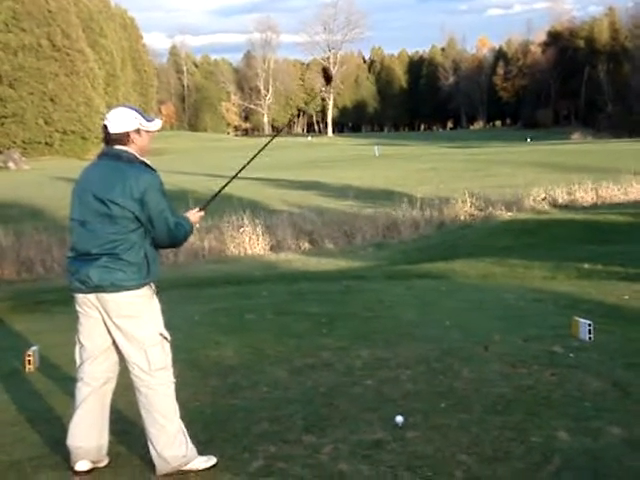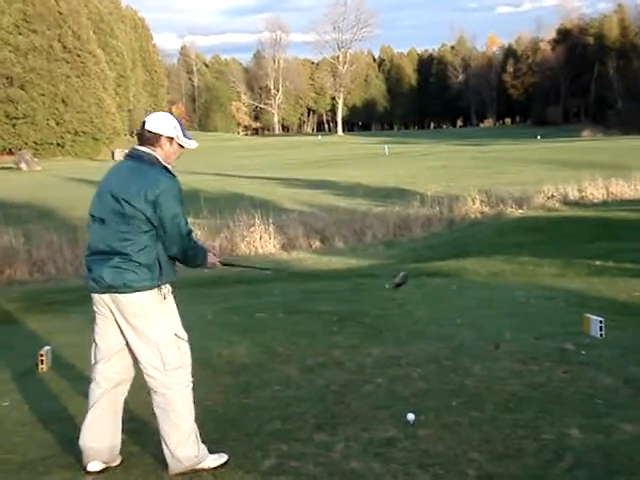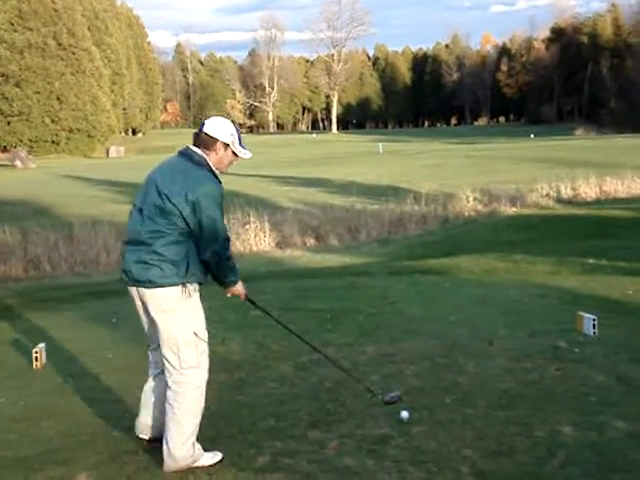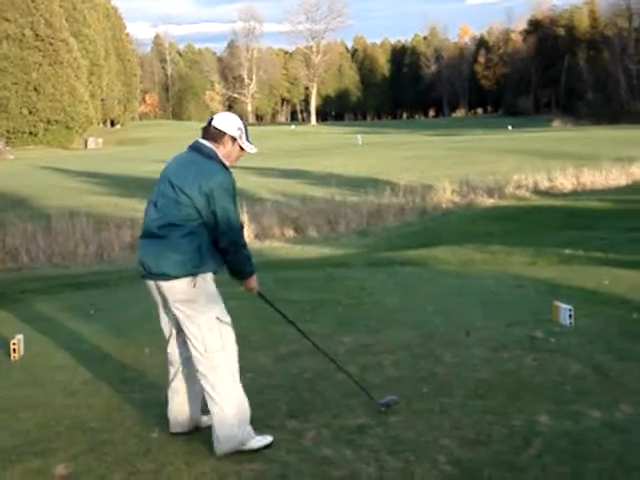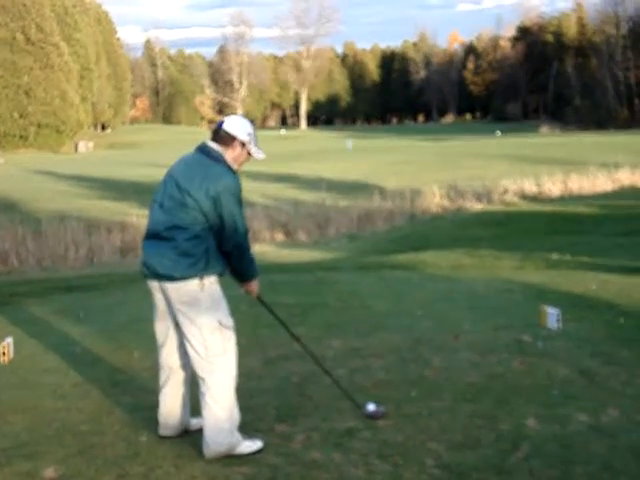
dt=0.5s
person 1, frame 1
left shoulder: (88, 176)
right shoulder: (142, 177)
right elbow: (167, 235)
left wrist: (177, 222)
right wrist: (188, 222)
left hip: (86, 285)
right hip: (127, 288)
left knee: (93, 370)
right knee: (153, 372)
left ankle: (85, 452)
right ankle: (173, 455)
person 1, frame 2
left shoulder: (114, 175)
right shoulder: (160, 181)
right elbow: (178, 243)
right wrist: (203, 257)
left hip: (104, 285)
right hip: (142, 289)
left knee: (108, 371)
right knee: (171, 372)
left ankle: (97, 451)
right ankle: (185, 454)
person 1, frame 3
left shoulder: (164, 169)
right shoulder: (205, 184)
right elbow: (214, 244)
right wrist: (231, 281)
left hip: (140, 276)
right hip: (172, 283)
left knee: (164, 358)
right knee: (189, 367)
left ankle: (153, 423)
right ankle: (180, 452)
person 1, frame 4
left shoulder: (177, 164)
right shoulder: (216, 175)
right elbow: (229, 234)
right wrist: (246, 273)
left hip: (157, 268)
right hip: (186, 273)
left knee: (182, 346)
right knee: (217, 349)
left ankle: (183, 416)
right ankle: (233, 433)
person 1, frame 5
left shoulder: (184, 164)
right shoulder: (223, 179)
right elbow: (234, 237)
right wrist: (248, 276)
left hip: (158, 270)
right hip: (191, 276)
left knee: (173, 348)
right knee: (216, 354)
left ankle: (172, 419)
right ankle: (220, 438)
